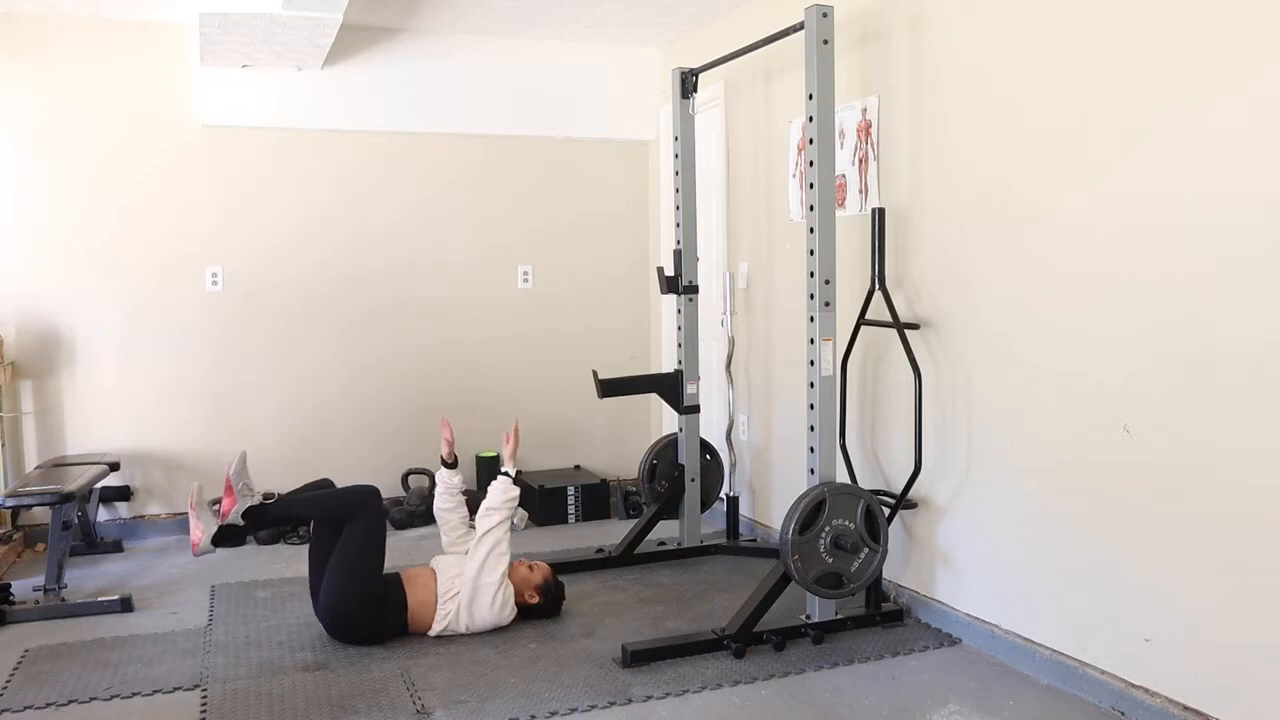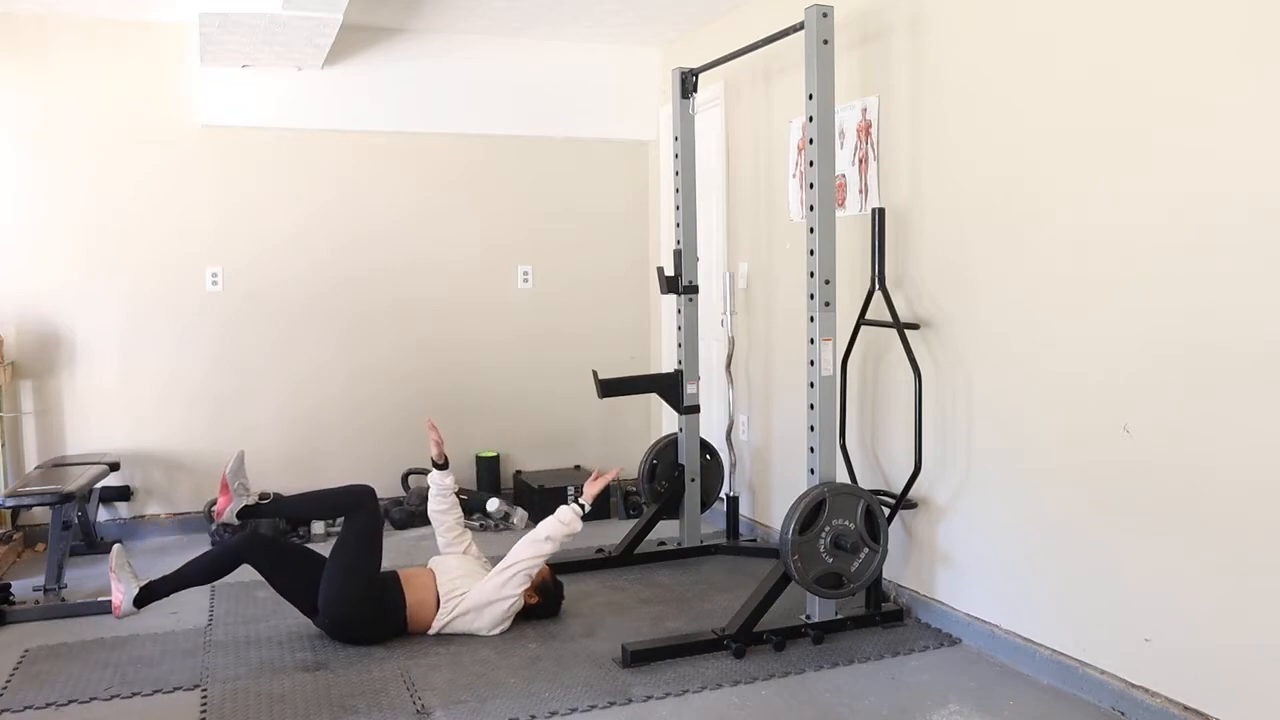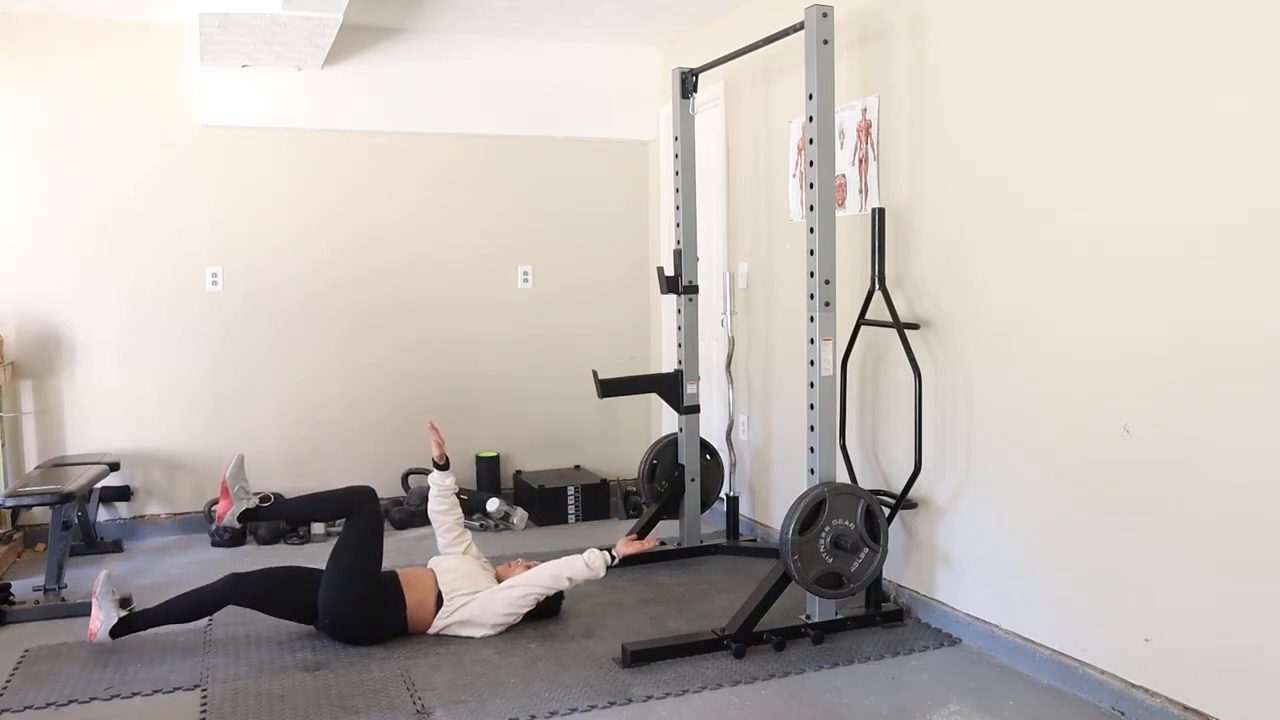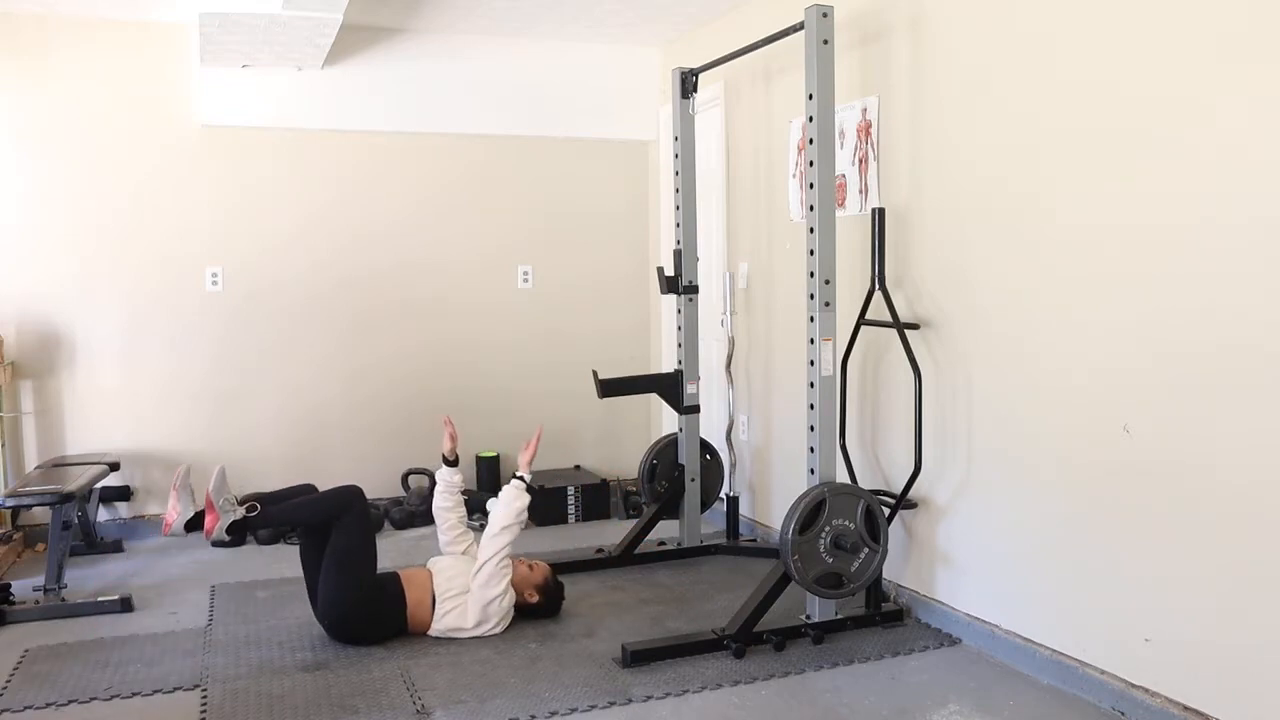
dt=1s
person 1, frame 1
left shoulder: (496, 604)
right shoulder: (476, 573)
left elbow: (491, 529)
right elbow: (455, 528)
left wrist: (507, 469)
right wrist: (449, 463)
left hip: (353, 614)
right hip: (347, 604)
left knee: (367, 498)
right knee: (327, 489)
left ankle: (248, 510)
right ankle: (217, 533)
person 1, frame 2
left shoulder: (499, 605)
right shoulder: (477, 570)
left elbow: (536, 546)
right elbow: (449, 526)
left wrist: (580, 505)
right wrist: (440, 465)
left hip: (358, 615)
right hip: (349, 604)
left knee: (363, 497)
right knee: (251, 546)
left ankle: (249, 504)
right ankle: (140, 596)
person 1, frame 3
left shoulder: (501, 605)
right shoulder: (477, 568)
left elbow: (558, 574)
right elbow: (447, 521)
left wrist: (609, 555)
right wrist: (441, 465)
left hip: (358, 615)
right hip: (348, 603)
left knee: (364, 499)
right knee: (235, 585)
left ankle: (248, 509)
right ankle: (120, 624)
person 1, frame 4
left shoulder: (497, 603)
right shoulder: (473, 567)
left elbow: (500, 534)
right elbow: (452, 526)
left wrist: (521, 475)
right wrist: (450, 461)
left hip: (358, 613)
right hip: (349, 602)
left knee: (350, 498)
right knee: (307, 496)
left ankle: (235, 521)
right ankle: (204, 518)
